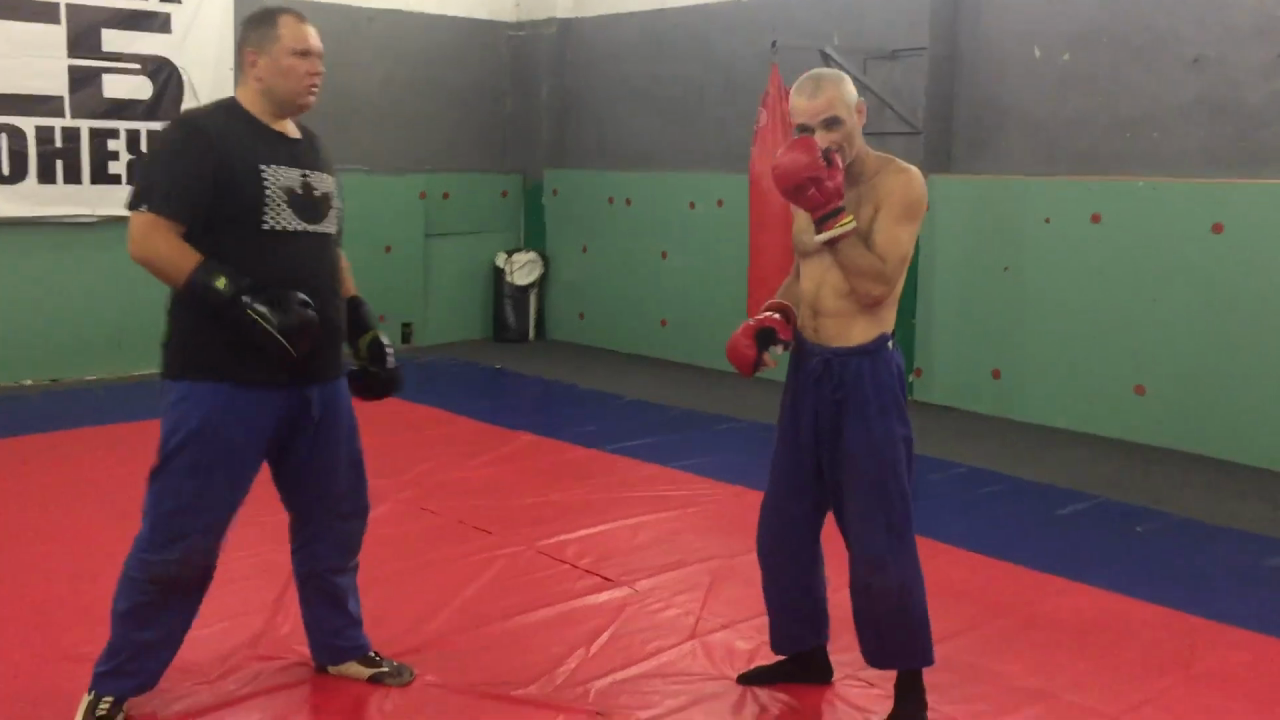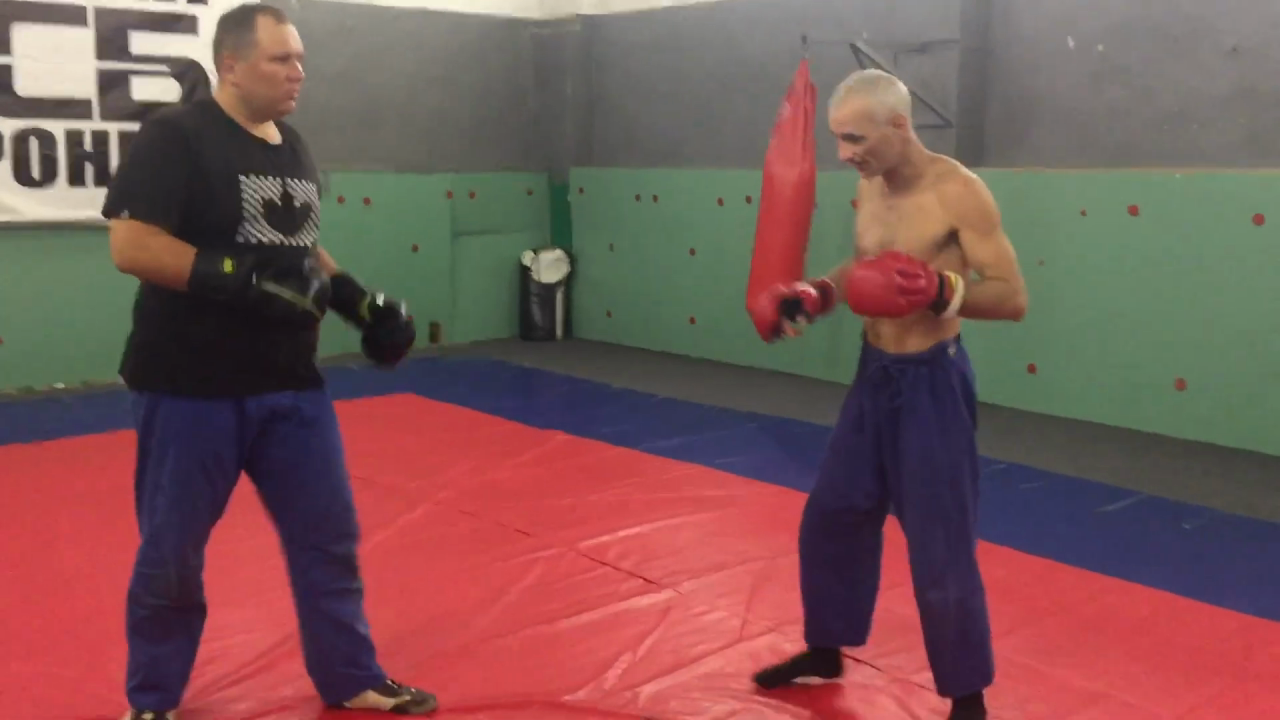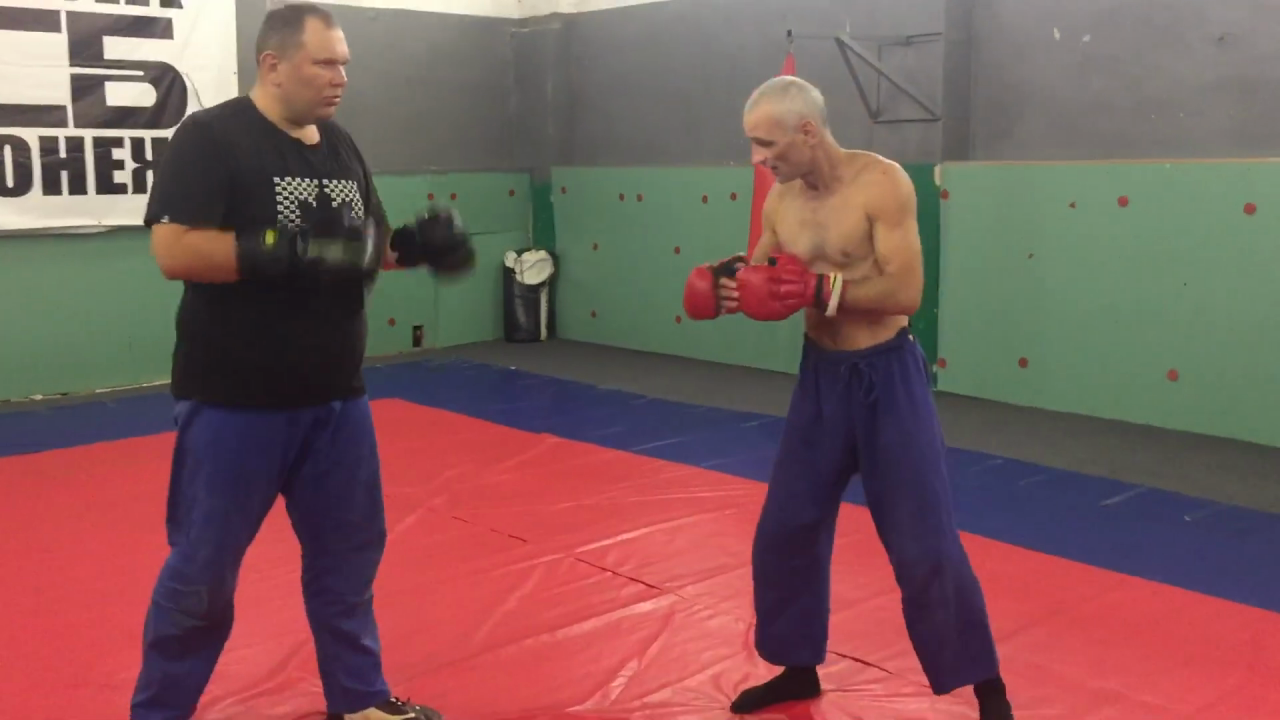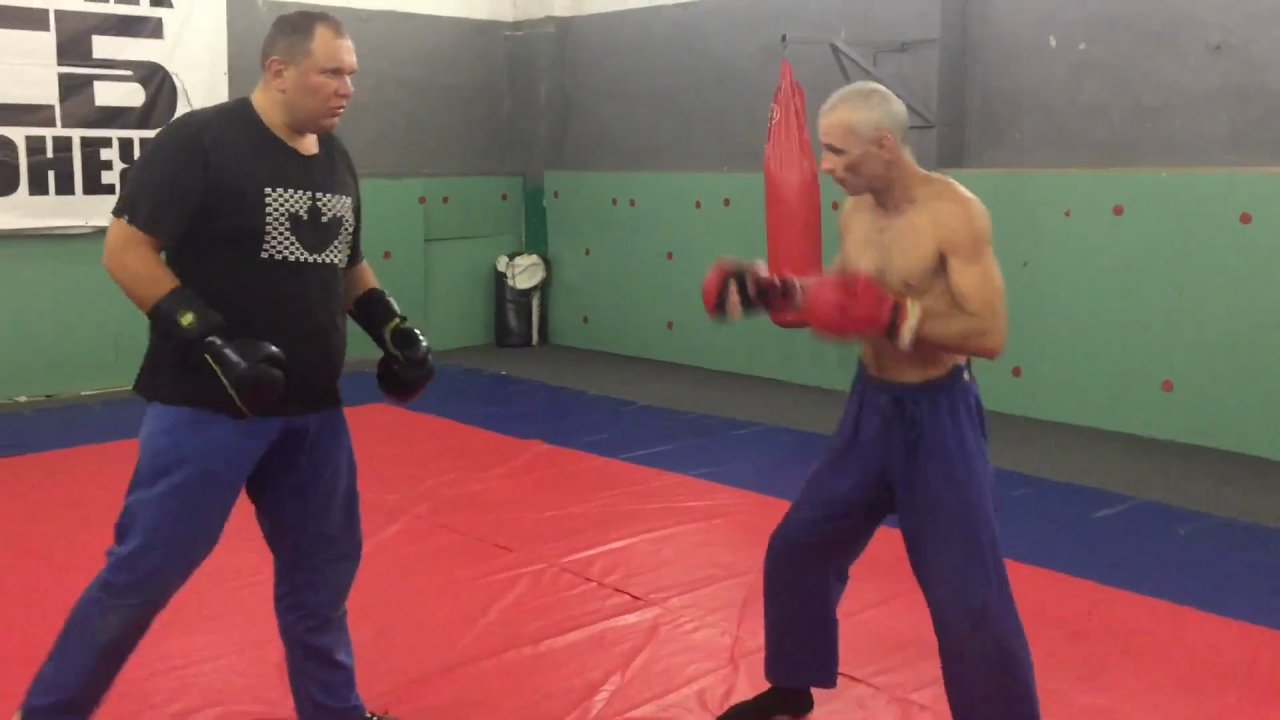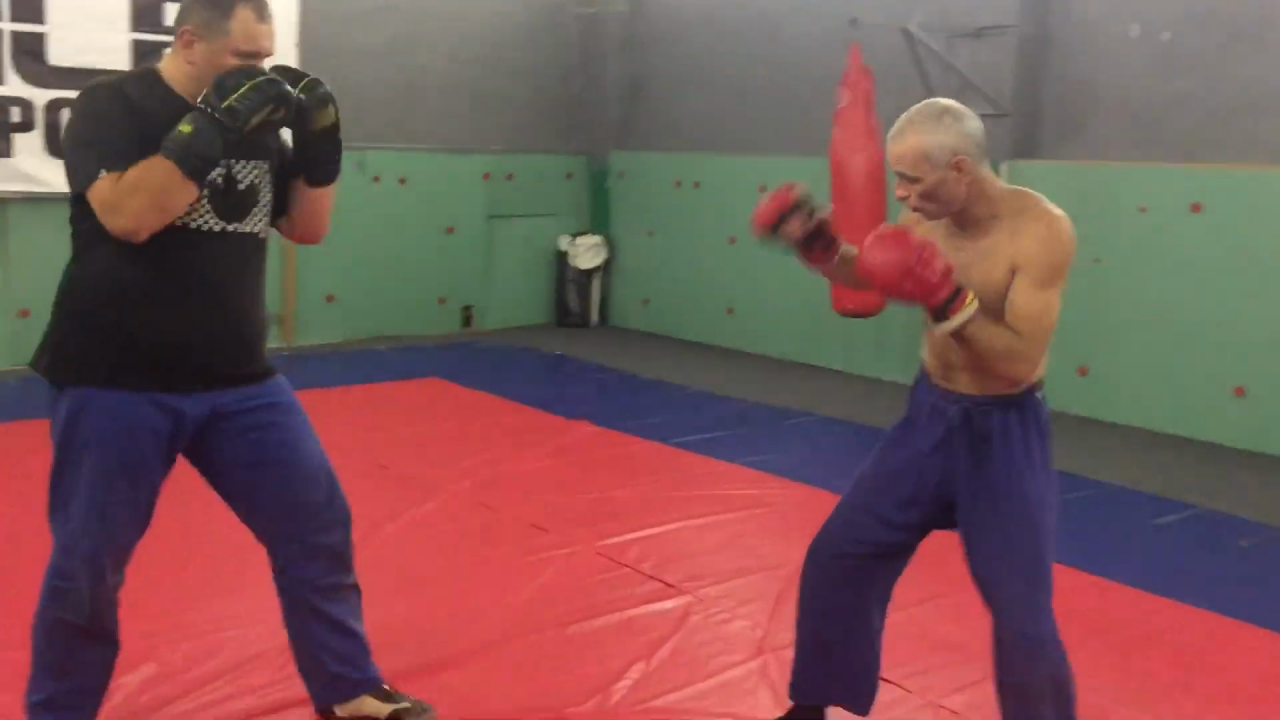
dt=0.5s
person 1, frame 1
left shoulder: (311, 146)
right shoulder: (201, 134)
right elbow: (148, 239)
left wrist: (362, 329)
right wrist: (240, 300)
left hip: (314, 376)
right hip: (222, 376)
left knee: (335, 516)
right knee: (181, 532)
left ankle: (340, 648)
person 1, frame 2
left shoulder: (292, 148)
right shoulder: (173, 135)
right elbow: (131, 246)
left wrist: (357, 298)
right wrist: (247, 281)
left hip: (290, 385)
right hip: (191, 389)
left knee: (326, 534)
right knee: (171, 551)
person 1, frame 3
left shoulder: (338, 144)
right shoulder: (210, 137)
left elbow: (370, 244)
right elbow: (174, 251)
left wrist: (418, 240)
right wrist: (295, 249)
left hip: (334, 395)
right hip: (234, 399)
left knee: (349, 547)
right knee: (205, 563)
person 1, frame 4
left shoulder: (335, 158)
right shoulder: (199, 141)
right elbow: (125, 252)
left wrist: (389, 325)
right wrist: (204, 340)
left hip: (306, 404)
right hip: (203, 402)
left knee: (323, 561)
right knee: (146, 569)
person 1, frame 5
left shoulder: (251, 117)
right shoulder: (113, 105)
left elbow: (306, 228)
right elbow: (129, 214)
left wrist: (319, 143)
right wrist: (211, 127)
left hip: (236, 379)
right hip: (118, 381)
left knee: (316, 523)
right knee: (87, 562)
person 2, frame 1
left shoulder: (900, 182)
right shoulder: (806, 187)
left elbow: (874, 286)
left wrist: (831, 213)
right wrist: (773, 319)
left hip: (866, 375)
right hip: (806, 369)
left knee: (878, 539)
right knee: (785, 524)
right ankle: (808, 652)
person 2, frame 2
left shoulder: (959, 193)
right shoulder: (868, 189)
left elbow: (1013, 298)
left wrist: (936, 291)
right wrist: (816, 294)
left hip: (931, 383)
right hip: (872, 374)
left knee: (940, 550)
right knee: (832, 516)
right ankle: (824, 649)
person 2, frame 3
left shoulder: (882, 182)
right shoulder: (780, 200)
left elbow: (905, 294)
right elbow: (764, 286)
left wrist: (818, 288)
right wrist: (730, 290)
left hip: (889, 376)
right hip: (821, 376)
left knee: (925, 545)
right knee: (786, 529)
person 2, frame 4
left shoulder: (956, 213)
right shoulder: (854, 208)
left elbow: (988, 335)
left wrist: (889, 316)
right wrist: (773, 290)
left hip: (938, 414)
right hip: (868, 407)
left knee: (968, 596)
right knee: (797, 548)
person 2, frame 5
left shoulder: (1042, 229)
right shoulder: (923, 218)
left elbow: (1021, 364)
right elbow: (863, 272)
left wrist: (945, 299)
right wrist: (819, 244)
left hip: (1003, 432)
right hip: (929, 418)
left knee: (1024, 616)
right knee: (837, 558)
